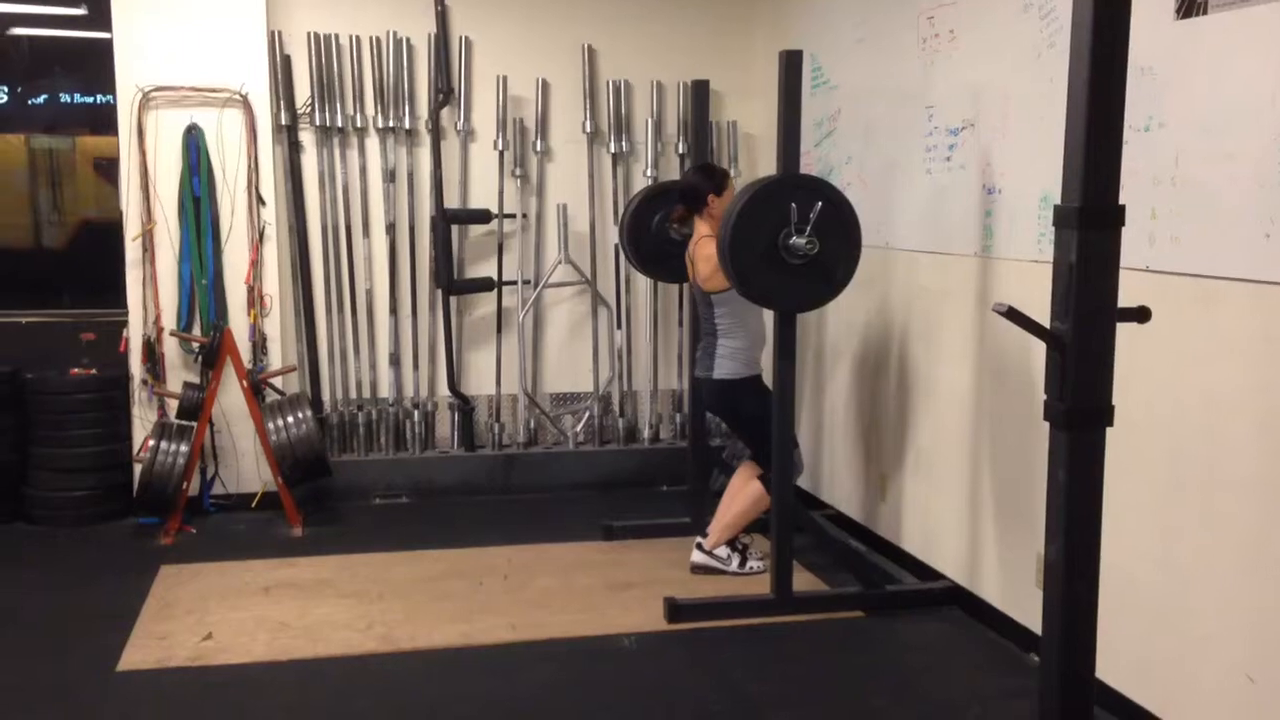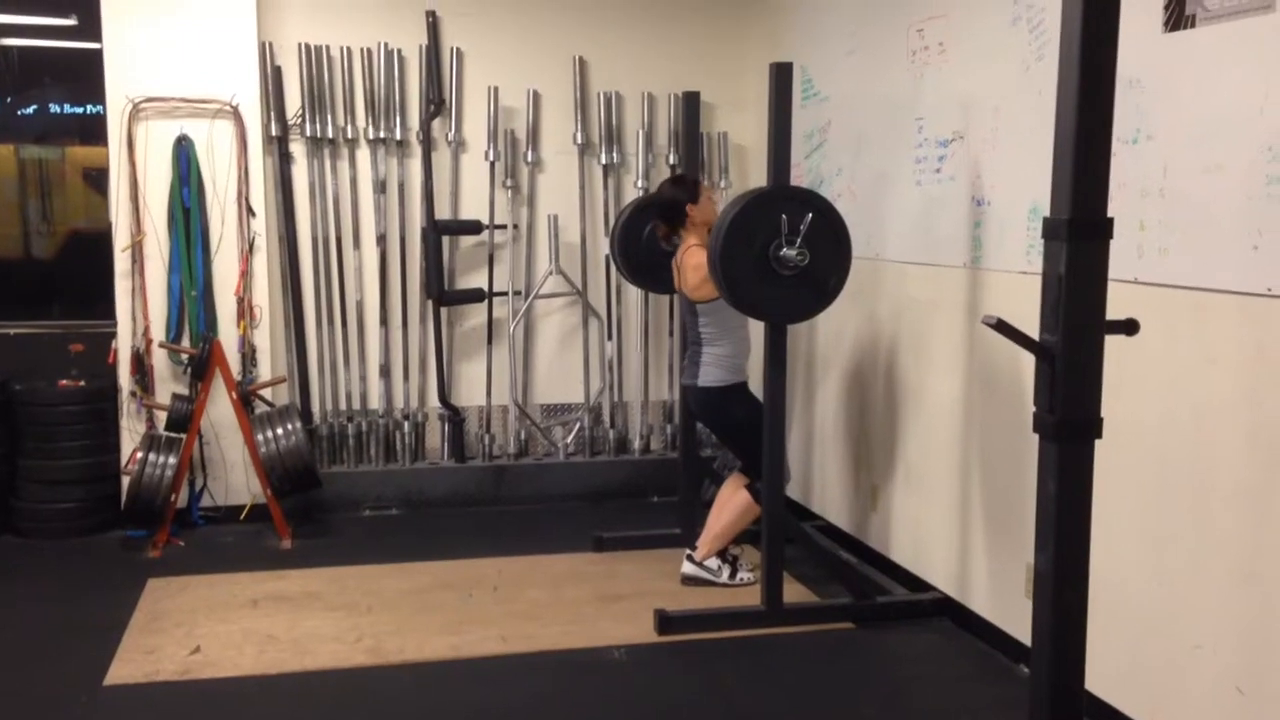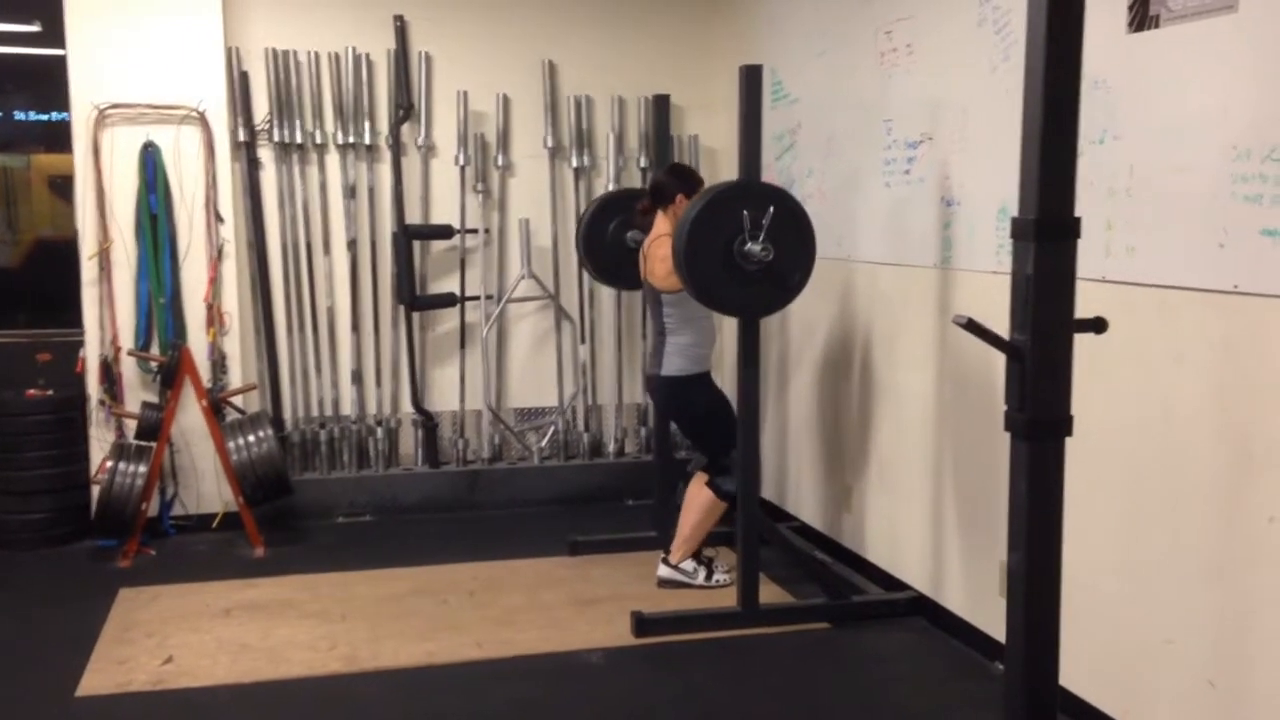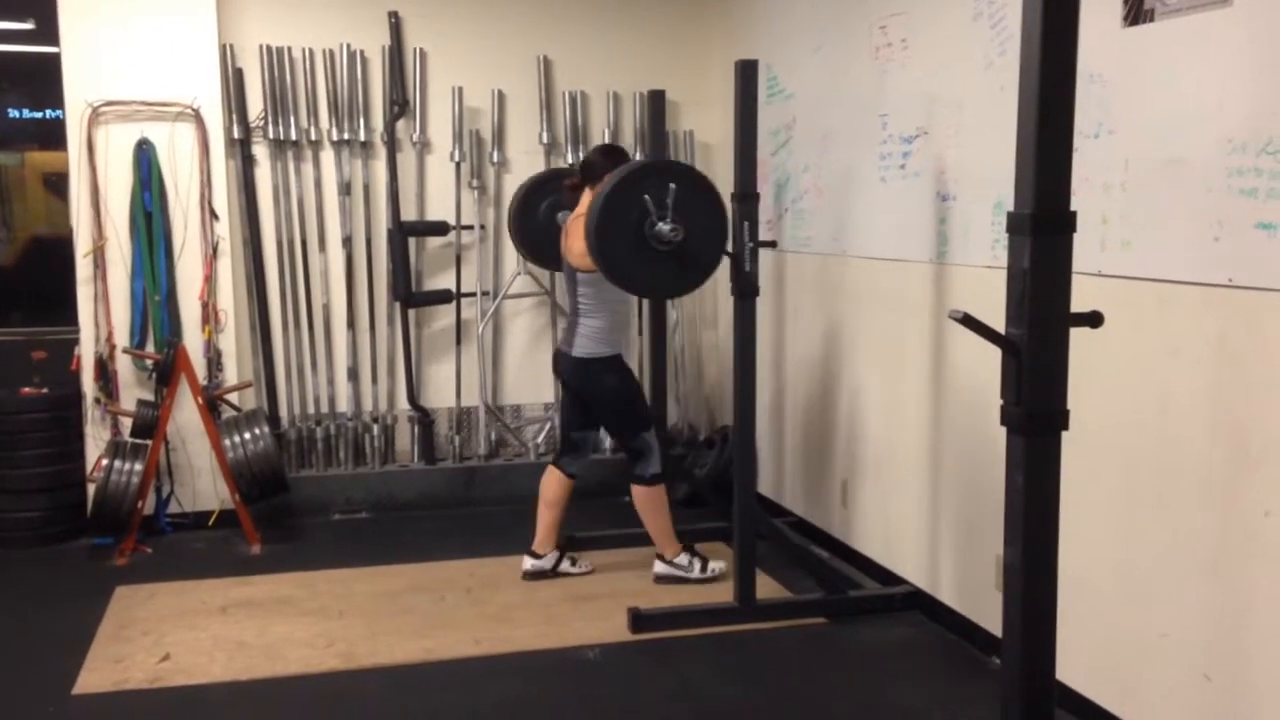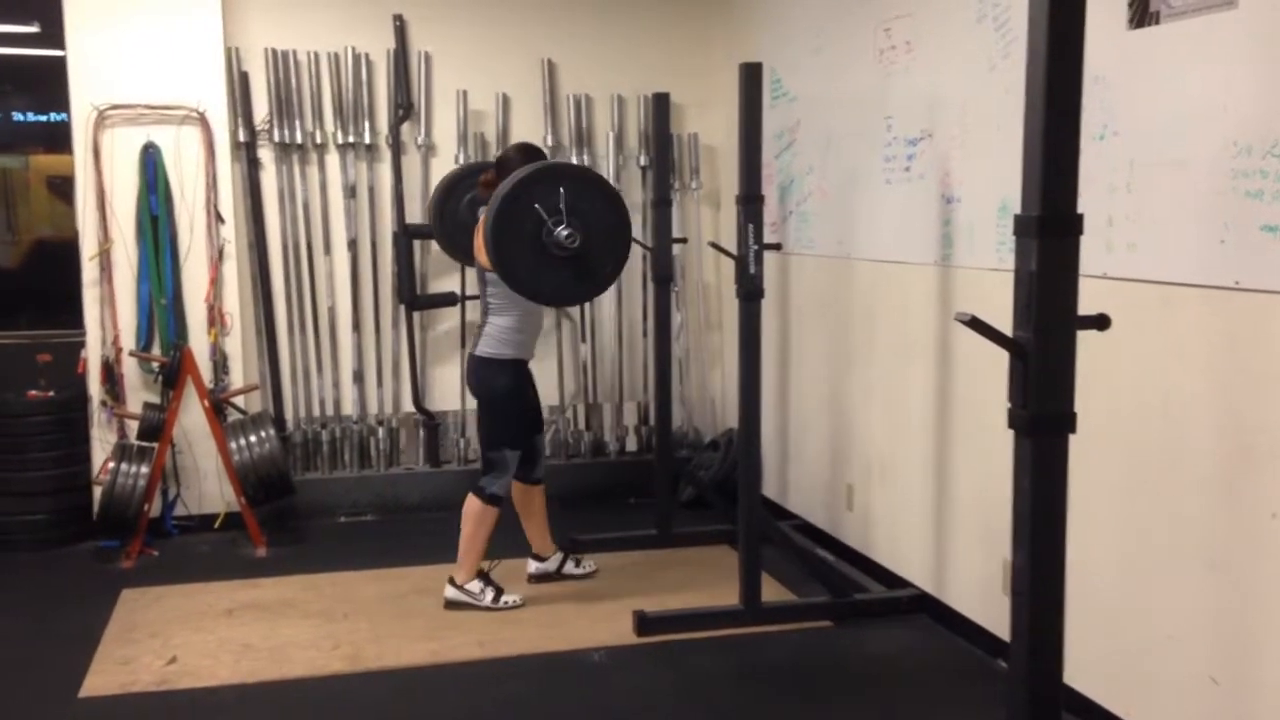
dt=0.7s
person 1, frame 1
left shoulder: (699, 246)
right shoulder: (713, 252)
left hip: (720, 373)
right hip: (731, 378)
left knee: (766, 454)
left ankle: (718, 534)
right ankle: (713, 547)
person 1, frame 2
left shoulder: (686, 255)
right shoulder: (701, 261)
left hip: (705, 382)
right hip: (718, 386)
left knee: (755, 465)
left ankle: (709, 546)
right ankle: (703, 558)
person 1, frame 3
left shoulder: (652, 245)
right shoulder: (670, 252)
left hip: (669, 374)
right hip: (683, 377)
left knee: (719, 461)
right knee: (732, 468)
left ankle: (685, 550)
right ankle: (678, 562)
person 1, frame 4
left shoulder: (575, 224)
right shoulder: (590, 232)
left hip: (574, 357)
right hip: (596, 361)
left knee: (572, 453)
right knee: (645, 453)
left ankle: (541, 554)
right ankle: (673, 558)
person 1, frame 5
left shoulder: (491, 224)
left hip: (502, 361)
right hip: (499, 364)
left knee: (529, 461)
right knee: (498, 472)
left ankle: (545, 556)
right ankle: (464, 580)
